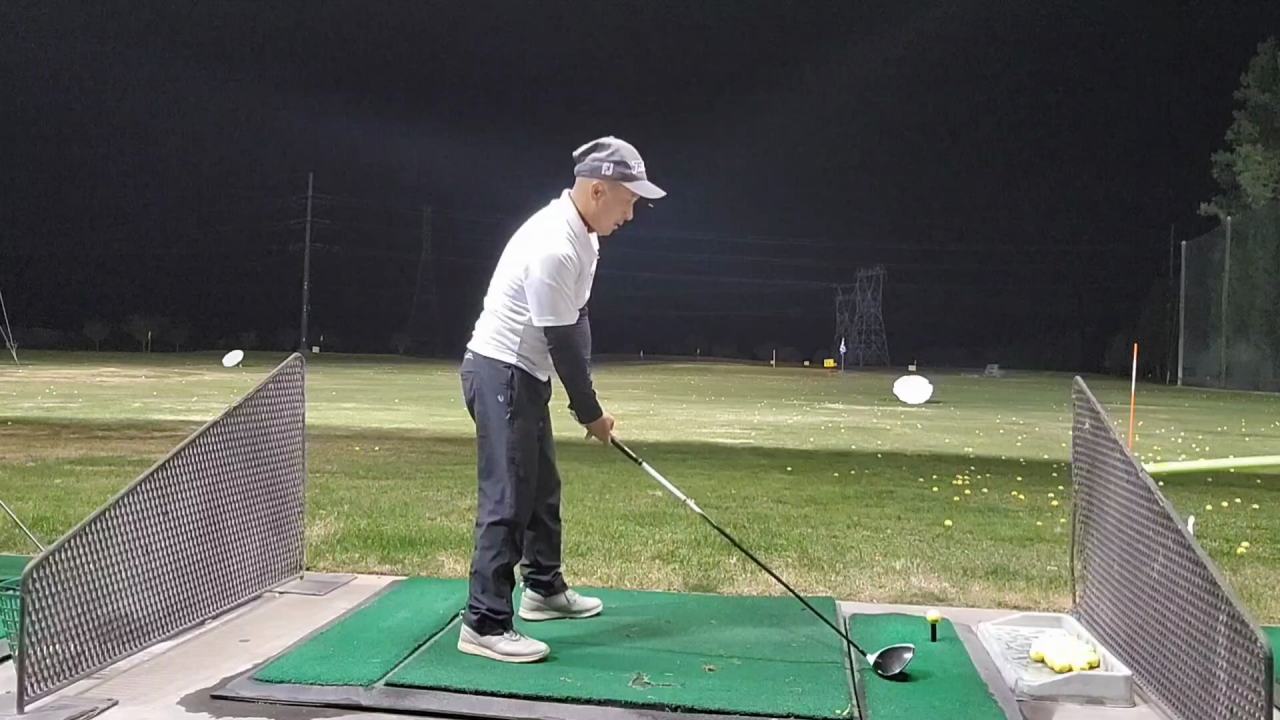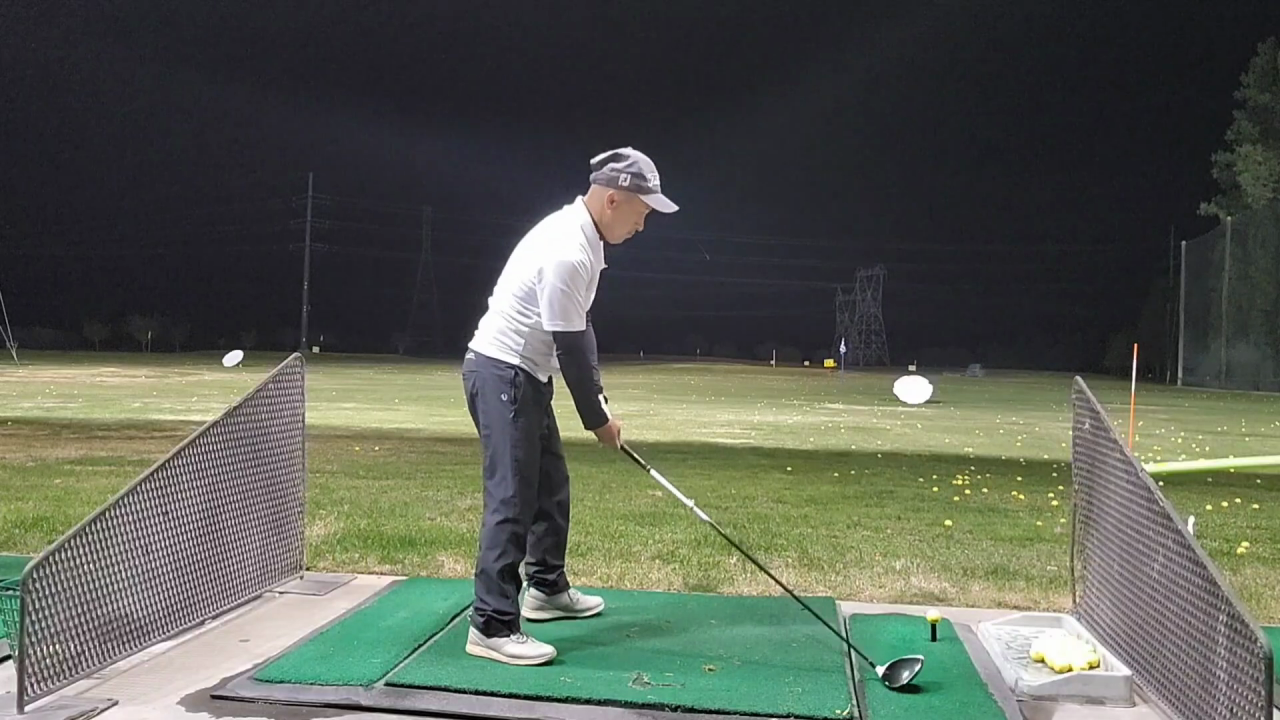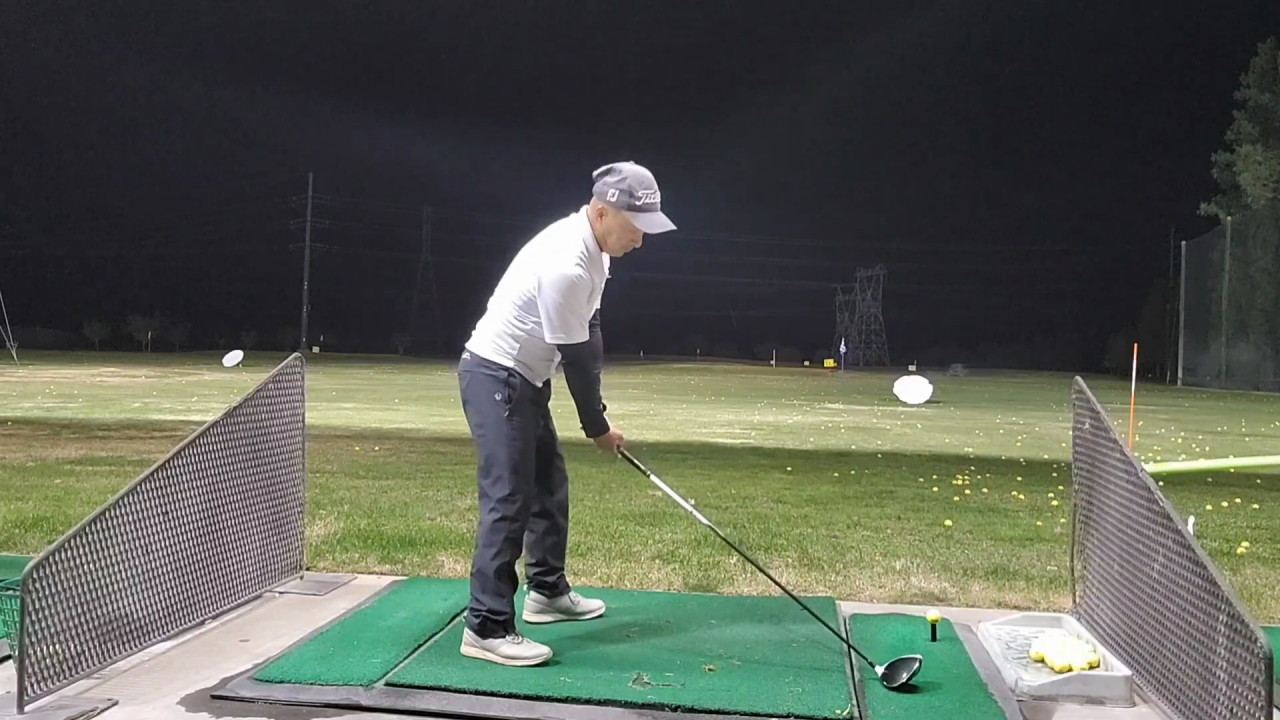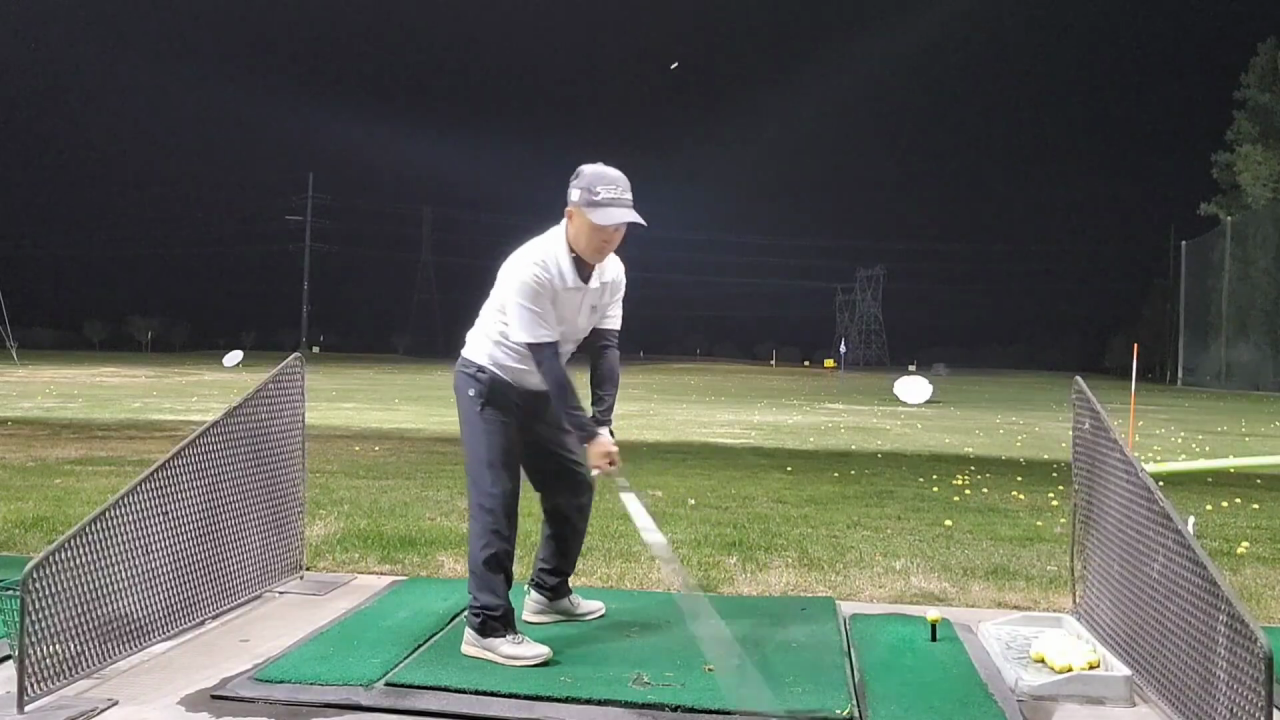
dt=0.7s
person 1, frame 1
left shoulder: (580, 235)
right shoulder: (553, 247)
left elbow: (576, 324)
right elbow: (561, 341)
left wrist: (587, 399)
right wrist: (589, 412)
left hip: (525, 374)
right hip: (501, 374)
left knee: (541, 486)
right knee: (508, 496)
left ankle: (544, 589)
right ankle: (484, 623)
person 1, frame 2
left shoulder: (584, 238)
right shoulder: (567, 253)
left elbow: (580, 331)
right elbow: (569, 347)
left wrist: (599, 398)
right wrist: (596, 419)
left hip: (523, 375)
right hip: (501, 374)
left knee: (550, 484)
right knee: (511, 496)
left ankle: (547, 588)
right ankle: (491, 626)
person 1, frame 3
left shoulder: (591, 246)
right shoulder: (566, 265)
left elbow: (589, 333)
right elbow: (573, 357)
left wrist: (598, 407)
right wrist: (597, 427)
left hip: (524, 377)
right hip: (496, 375)
left knee: (549, 483)
right knee: (508, 497)
left ankle: (547, 590)
right ankle: (486, 627)
person 1, frame 4
left shoulder: (611, 273)
right shoulder: (532, 267)
left elbow: (606, 349)
right elbow: (545, 360)
left wrist: (602, 426)
right wrist: (584, 437)
left hip: (538, 391)
right hip: (489, 383)
left knee: (573, 486)
right knee: (496, 499)
left ankle: (549, 592)
right ankle: (487, 627)
